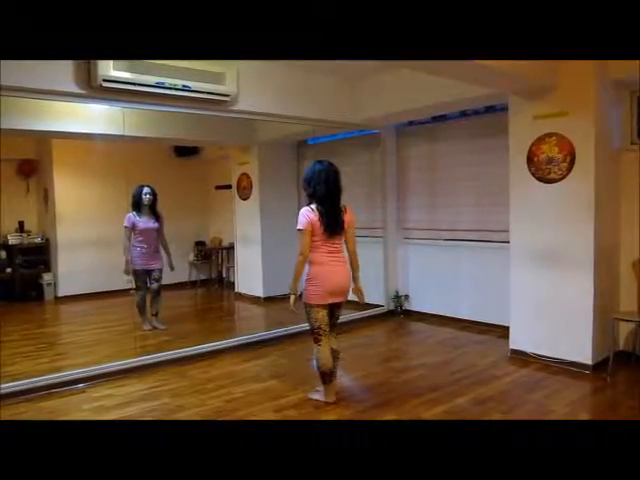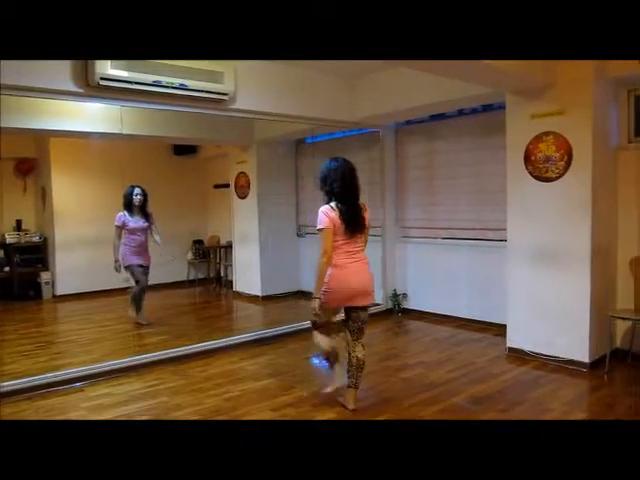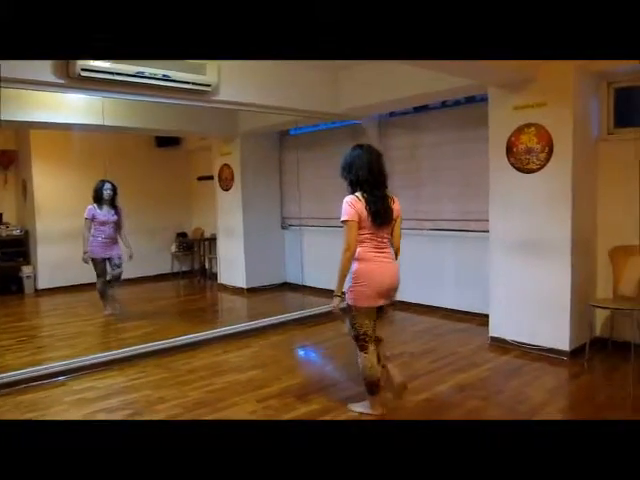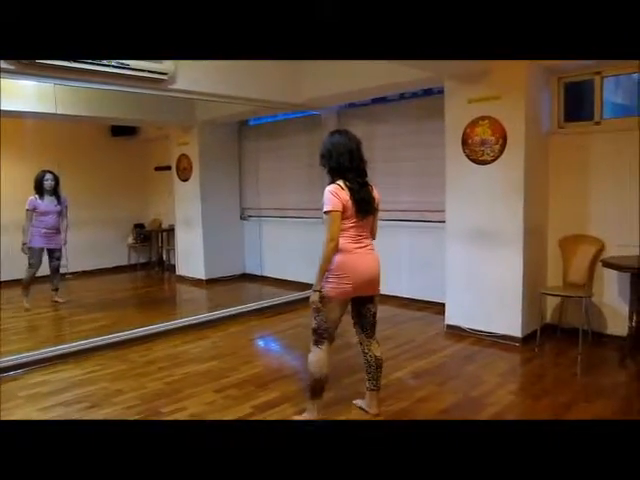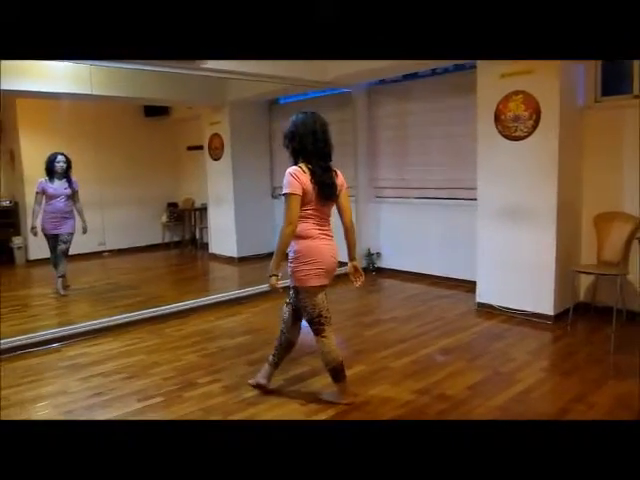
dt=1s
person 1, frame 1
left shoulder: (308, 213)
right shoulder: (345, 213)
left elbow: (303, 255)
right elbow: (352, 250)
left wrist: (293, 289)
right wrist: (356, 282)
left hip: (319, 280)
right hip: (342, 278)
left knee: (320, 338)
right knee: (330, 334)
left ankle: (328, 392)
right ankle: (330, 385)
person 1, frame 2
left shoulder: (327, 212)
right shoulder: (363, 211)
left elbow: (326, 255)
left wrist: (316, 294)
left hip: (339, 280)
right hip: (363, 279)
left knee: (319, 325)
right knee: (356, 339)
left ankle: (336, 373)
right ankle: (350, 396)
person 1, frame 3
left shoulder: (352, 202)
right shoulder: (392, 202)
left elbow: (349, 249)
right elbow: (396, 246)
left wrist: (338, 291)
left hip: (365, 276)
right hip: (389, 274)
left knee: (364, 342)
right knee: (367, 334)
left ankle: (373, 403)
right ankle: (391, 375)
person 1, frame 4
left shoulder: (334, 191)
right shoulder: (369, 190)
left elbow: (332, 241)
left wrist: (317, 285)
left hip: (344, 270)
right hip: (370, 266)
left knee: (321, 340)
right knee: (368, 336)
left ankle: (313, 410)
right ankle: (372, 400)
person 1, frame 5
left shoulder: (295, 174)
right shoulder: (335, 175)
left elbow: (291, 226)
right elbow: (348, 223)
left wrist: (274, 267)
right wrist: (352, 260)
left hip: (307, 256)
right hip: (327, 253)
left knee: (321, 327)
right knee: (291, 316)
left ankle: (342, 391)
right ankle: (267, 374)
person 2, frame 1
left shoulder: (157, 216)
right shoulder: (131, 217)
left elbow: (162, 238)
right elbow: (127, 240)
left wrist: (169, 257)
right wrist: (127, 261)
left hip: (155, 257)
right hip: (139, 258)
left knee: (156, 289)
right knee: (141, 291)
left ankle: (154, 319)
right ankle: (144, 320)
person 2, frame 2
left shoulder: (148, 216)
right shoulder: (122, 217)
left elbow: (155, 234)
right elbow: (117, 239)
right wrist: (116, 259)
left hip: (144, 255)
right hip: (129, 255)
left knee: (143, 285)
right knee: (142, 282)
left ankle: (139, 315)
right ankle: (133, 308)
person 2, frame 3
left shoulder: (117, 209)
right shoulder: (92, 209)
left elbow: (120, 229)
right elbow: (87, 231)
left wrist: (128, 247)
right wrist: (85, 251)
left hip: (113, 246)
right hip: (97, 247)
left knee: (118, 273)
right knee: (101, 277)
left ankle: (109, 292)
right ankle: (106, 305)
person 2, frame 4
left shoulder: (61, 199)
right shoulder: (33, 200)
left elbow: (64, 219)
right elbow: (28, 222)
left wrist: (64, 235)
right wrist: (25, 241)
left hip: (55, 237)
right hip: (38, 237)
left knee: (55, 267)
right knee: (33, 267)
left ankle: (55, 295)
right ankle: (25, 297)
person 2, frame 5
left shoulder: (72, 182)
right shoulder: (43, 183)
left elbow: (77, 203)
right elbow: (37, 205)
left wrist: (83, 221)
right wrist: (33, 224)
left hip: (67, 221)
right hip: (50, 222)
left knee: (62, 251)
right knee: (54, 253)
left ankle: (59, 283)
right ankle: (62, 278)
